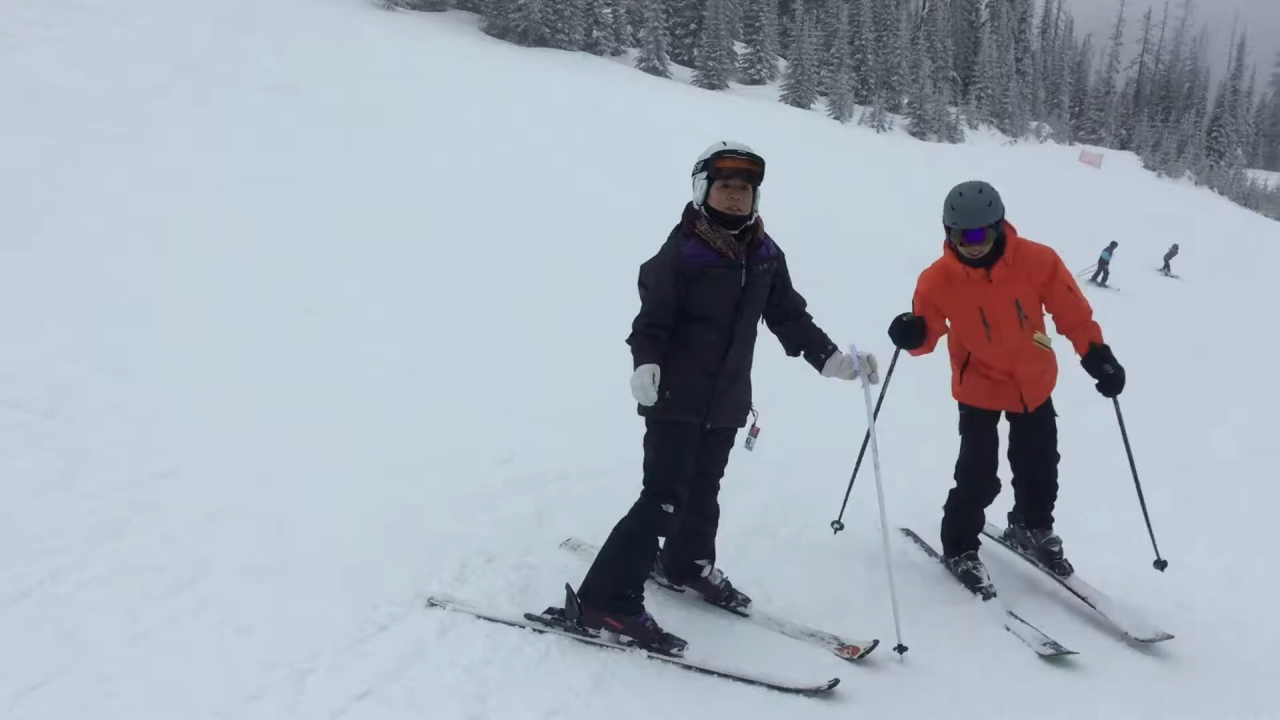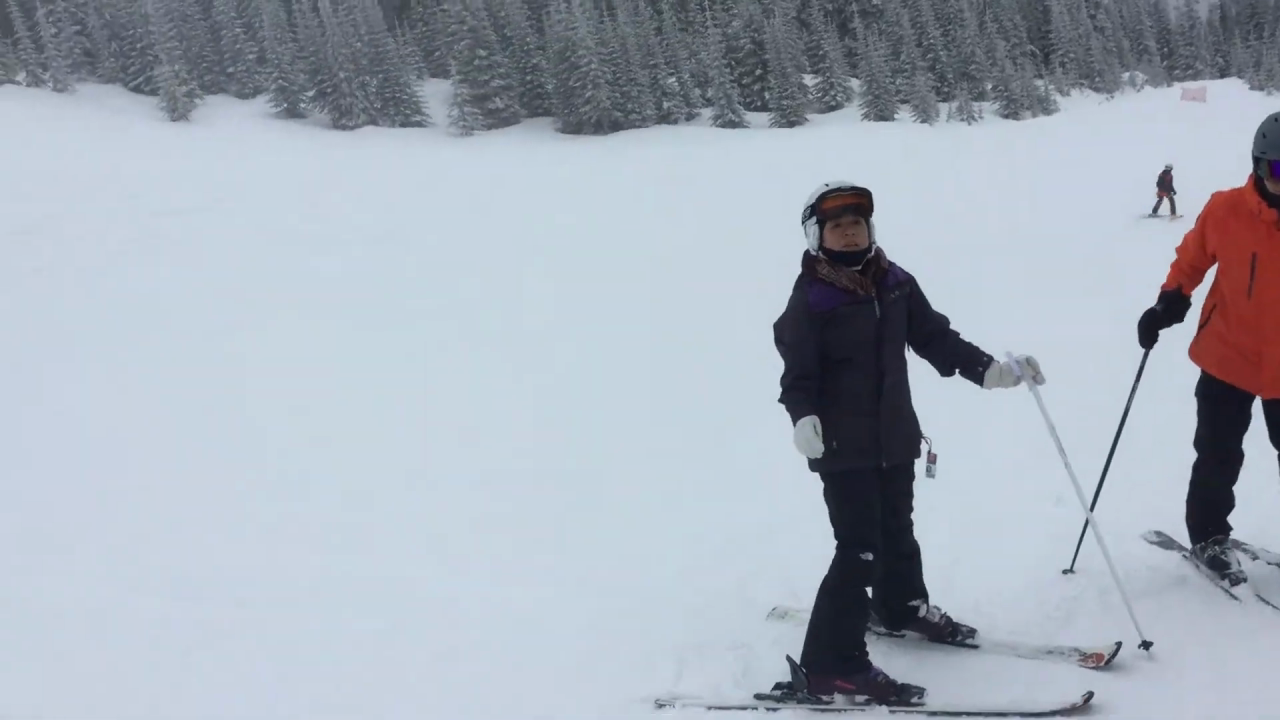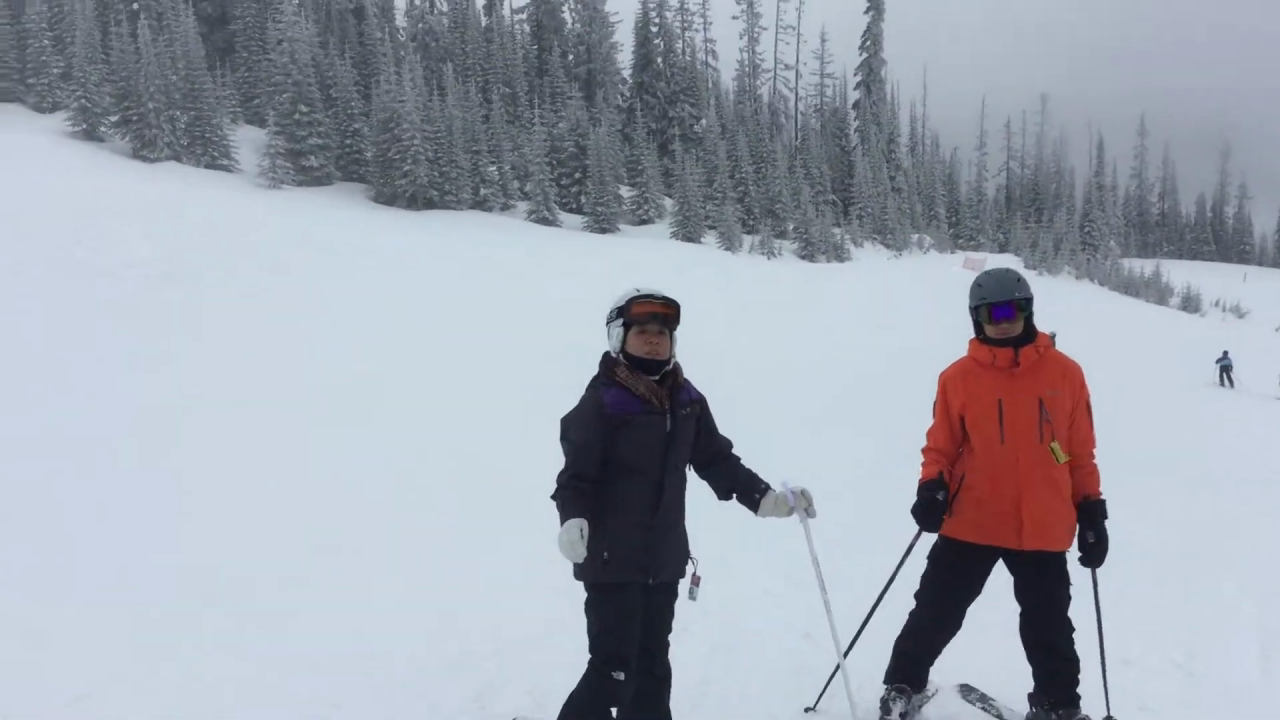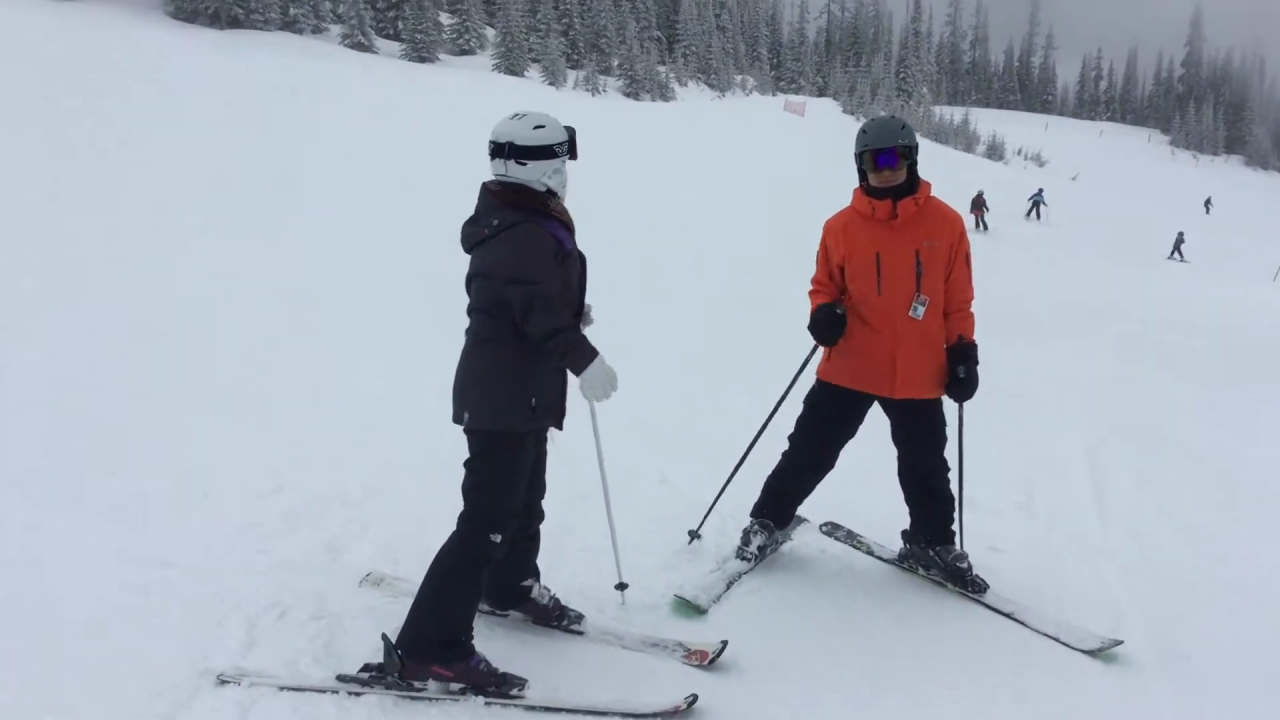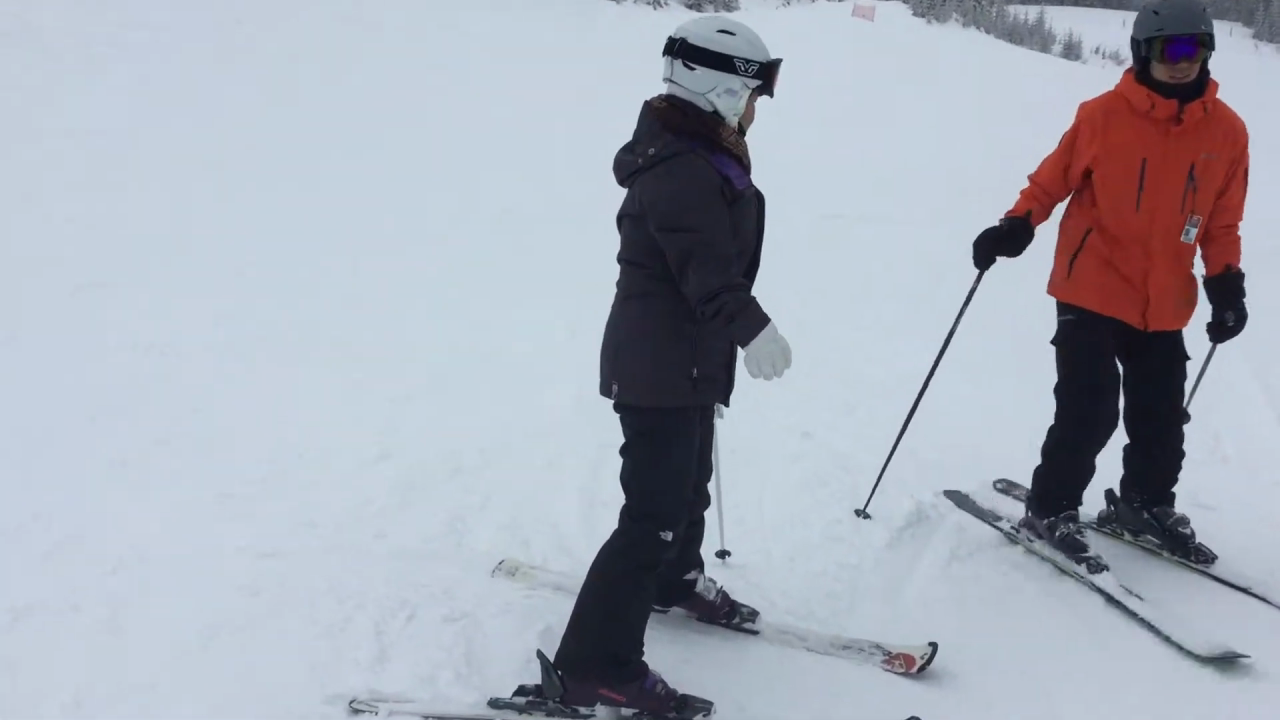
dt=1s
person 1, frame 1
left shoulder: (765, 256)
right shoulder: (681, 251)
left elbow: (790, 317)
right elbow: (651, 319)
left wrist: (832, 359)
right wrist: (646, 364)
left hip: (726, 400)
right hip: (675, 397)
left knee: (704, 491)
right knee: (663, 499)
left ankle: (689, 564)
right ankle: (607, 601)
person 1, frame 2
left shoulder: (894, 283)
right shoulder: (809, 299)
left elbow: (936, 337)
right elbow: (798, 372)
left wrist: (990, 369)
right wrist: (804, 417)
left hip: (895, 435)
right hip: (843, 443)
left knee: (897, 532)
right knee: (860, 550)
left ankle: (902, 606)
right ankle: (832, 663)
person 1, frame 3
left shoulder: (686, 400)
right shoulder: (602, 401)
left elbow: (717, 460)
right elbow: (577, 476)
left wrist: (766, 498)
right wrist: (574, 521)
left hip: (664, 556)
right hip: (610, 557)
left knee: (653, 661)
right knee: (612, 669)
person 1, frame 4
left shoulder: (509, 222)
right shoulder: (528, 236)
right elbow: (546, 316)
left wrist: (574, 317)
right wrist: (586, 361)
left hip: (519, 390)
right hip: (503, 395)
left knee: (524, 500)
right knee: (487, 520)
left ankle: (512, 585)
right ankle: (430, 647)
person 1, frame 5
left shoulder: (688, 153)
right shoulder: (683, 171)
right elbow: (707, 269)
right wrist: (751, 329)
left hip: (680, 356)
right hip: (662, 363)
left knee: (686, 484)
right knee: (654, 511)
left ankle: (675, 579)
person 2, frame 1
left shoulder: (1038, 261)
right shoulder: (936, 280)
left elbow: (1072, 312)
right elbow: (924, 334)
left wrist: (1098, 356)
right wrist: (910, 333)
left hip: (1033, 382)
right hip: (978, 385)
left knee: (1039, 463)
right knee: (977, 473)
left ankle: (1033, 528)
right ankle: (960, 548)
person 2, frame 2
right shoulder: (1226, 210)
right elbow: (1193, 257)
right wrist: (1171, 301)
right hip: (1227, 359)
right knee: (1218, 457)
right ankle: (1208, 535)
person 2, frame 3
left shoulder: (1064, 373)
right shoulder: (958, 378)
left elbow: (1081, 451)
right elbow: (941, 447)
left wrist: (1090, 512)
right wrist: (932, 490)
left hip: (1043, 529)
right hip: (972, 523)
left knee: (1049, 627)
right knee: (937, 611)
person 2, frame 4
left shoulder: (945, 223)
right shoulder: (841, 226)
left elbow: (957, 298)
right elbow: (826, 288)
left wrist: (963, 352)
right wrist: (825, 314)
left hip: (919, 373)
right hip: (850, 367)
left knee: (926, 465)
right knee: (810, 452)
left ankle: (932, 541)
right ankle: (768, 520)
person 2, frame 5
left shoulder: (1228, 130)
right shoulder: (1104, 116)
left elbow: (1223, 219)
right elbow: (1055, 176)
left wrist: (1226, 284)
right wrist: (1017, 225)
left hip: (1164, 298)
right hip: (1093, 287)
left knee: (1161, 414)
right knee: (1088, 408)
left ankle: (1147, 502)
right ankle: (1051, 510)
